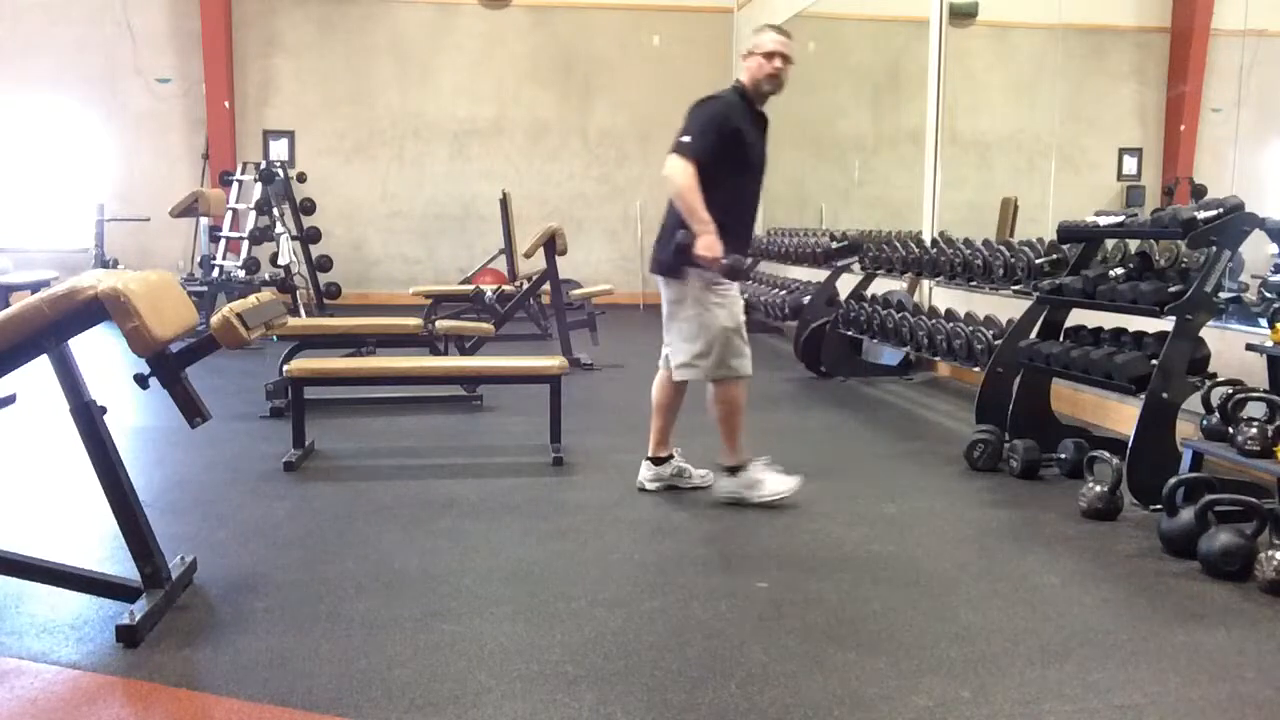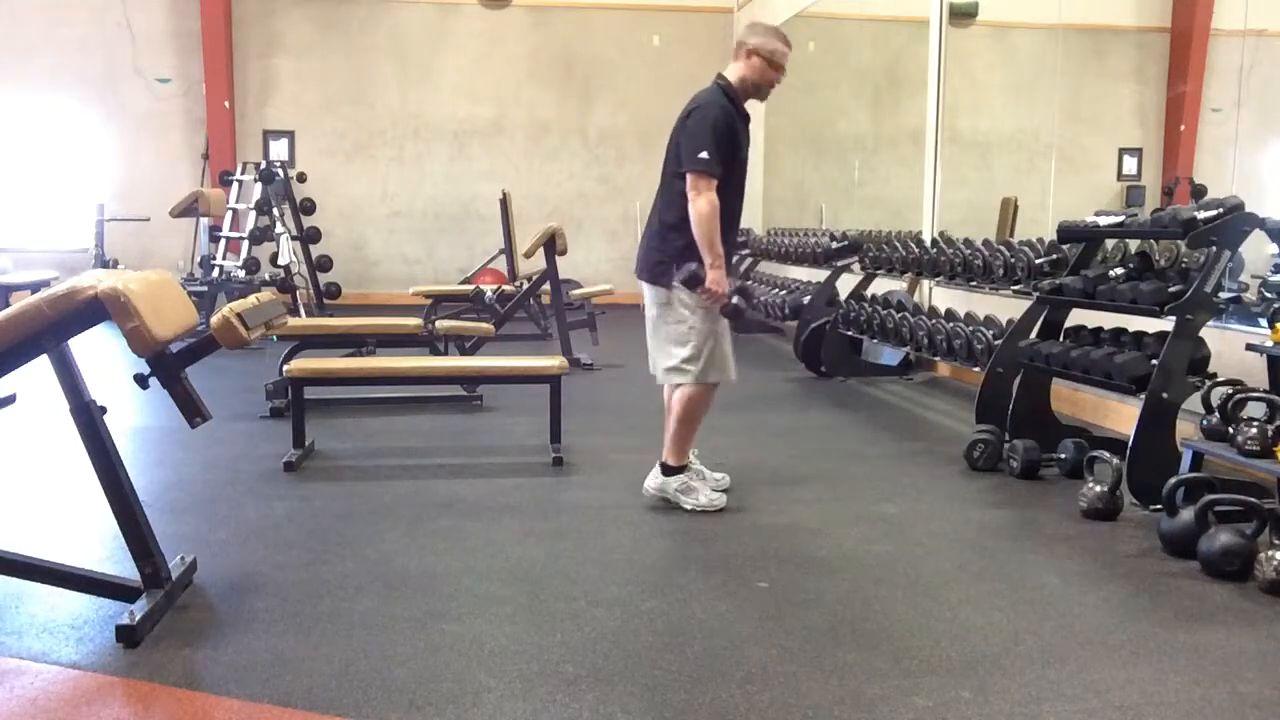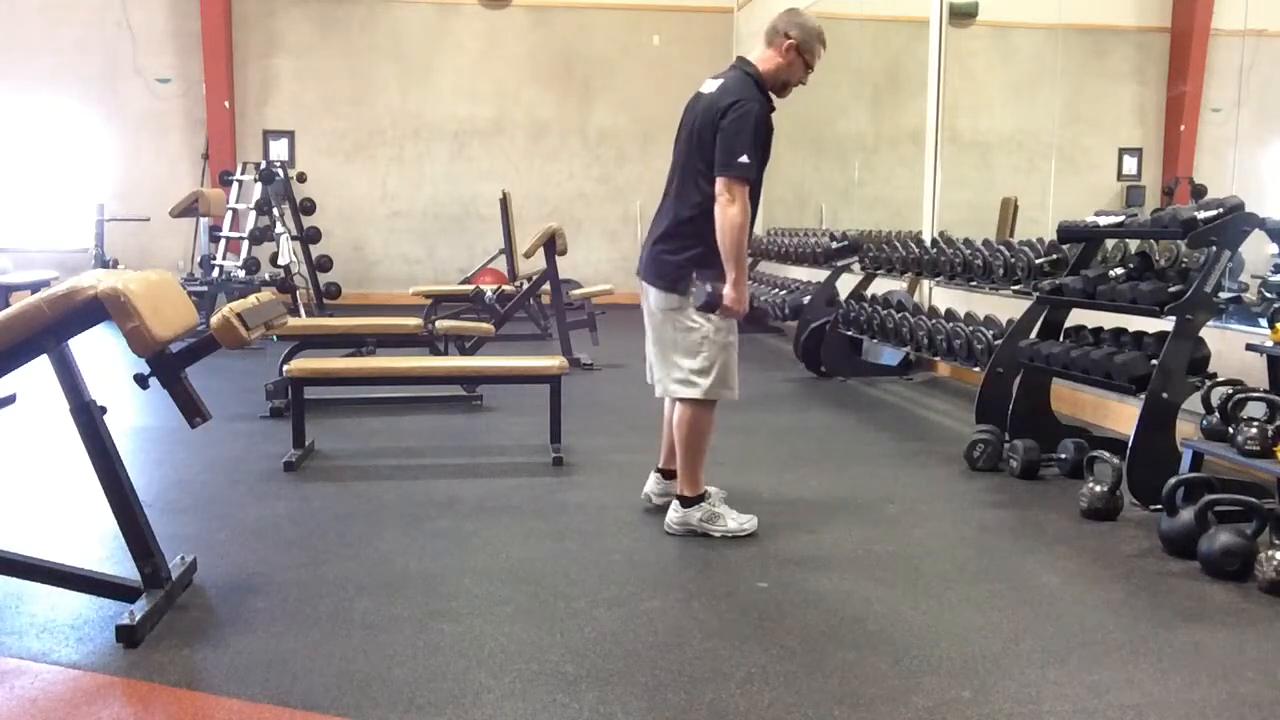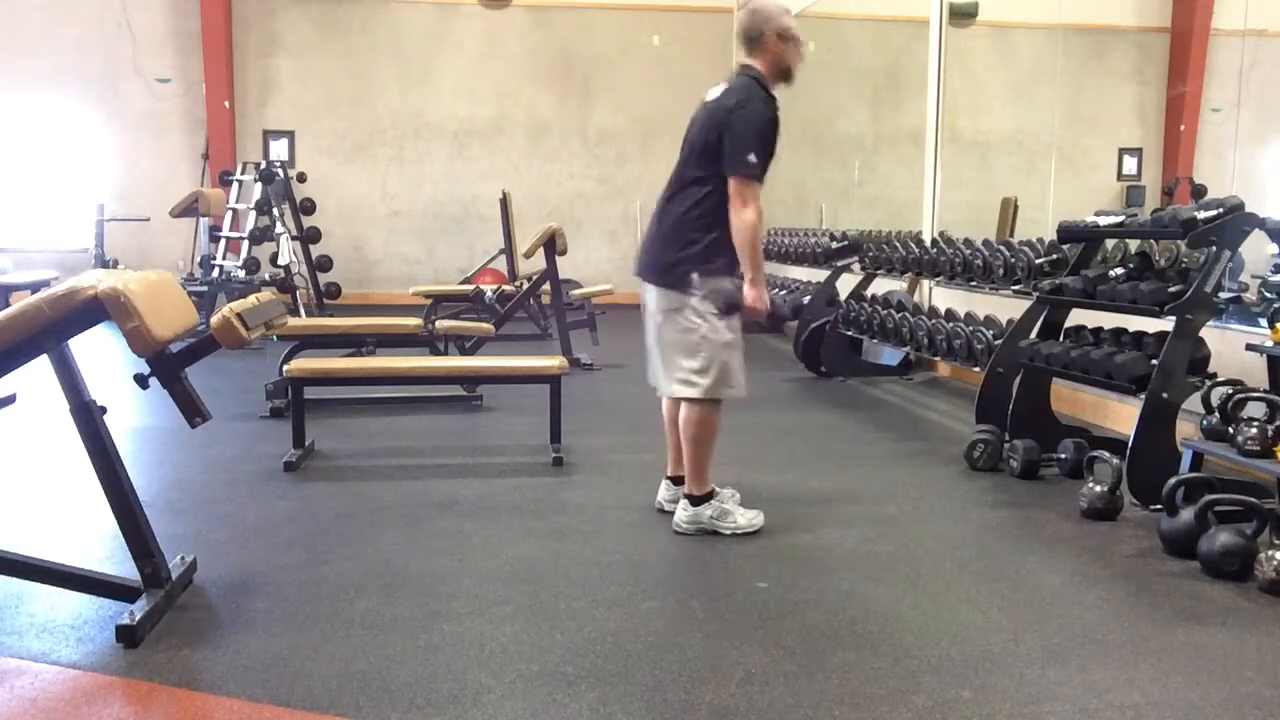
dt=1s
person 1, frame 1
left shoulder: (752, 119)
right shoulder: (720, 109)
right elbow: (677, 168)
left wrist: (708, 238)
right wrist: (705, 232)
left hip: (690, 262)
right hip: (698, 263)
left knee: (678, 363)
right knee: (726, 365)
left ankle: (659, 462)
right ankle: (737, 471)
person 1, frame 2
left shoulder: (732, 112)
right shoulder: (711, 110)
right elbow: (700, 194)
left wrist: (714, 264)
right wrist: (715, 266)
left hip: (685, 262)
right hip: (682, 265)
left knee: (689, 371)
right knee: (701, 371)
left ankle: (679, 461)
right ankle: (669, 472)
person 1, frame 3
left shoulder: (721, 86)
right shoulder: (747, 104)
right elbow: (729, 199)
right wrist: (736, 280)
left hip: (666, 257)
right hip: (693, 268)
left knee: (682, 381)
right knee: (700, 386)
left ankle: (667, 476)
right ankle: (689, 503)
person 1, frame 4
left shoulder: (725, 96)
right shoulder: (754, 105)
right elbow: (743, 203)
left wrist: (740, 274)
right wrist: (754, 281)
left hip: (669, 258)
right hip: (695, 268)
left knee: (683, 379)
right knee: (704, 383)
left ankle: (677, 482)
right ankle: (698, 502)
